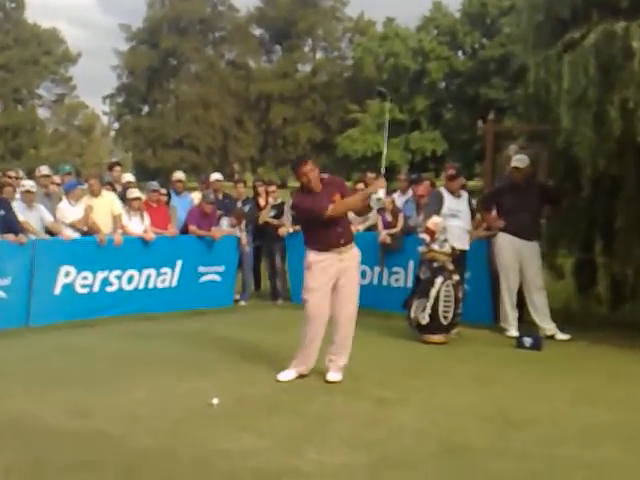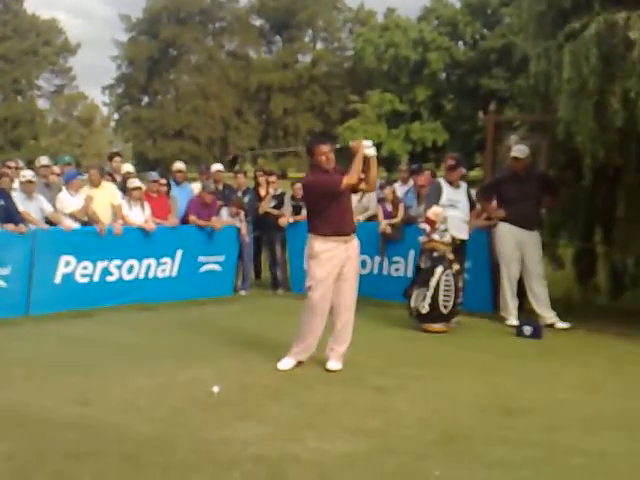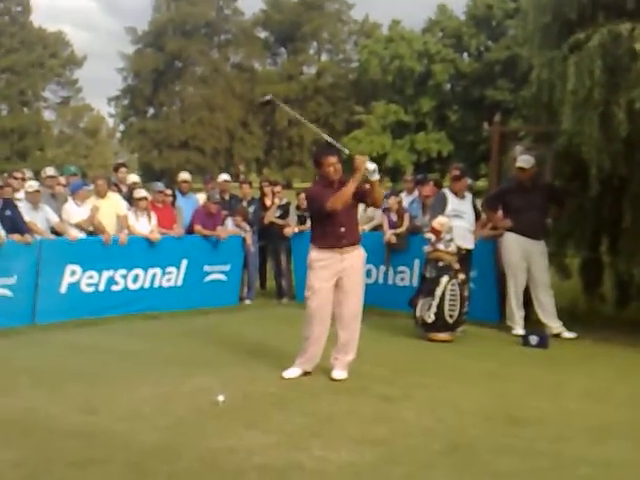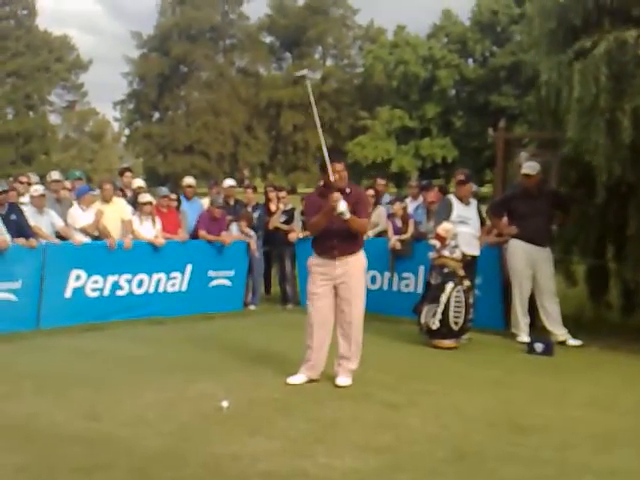
dt=0.3s
person 1, frame 1
left shoulder: (335, 183)
right shoulder: (301, 201)
left elbow: (359, 209)
right elbow: (335, 211)
left wrist: (371, 197)
right wrist: (366, 193)
left hip: (349, 254)
right hip: (320, 259)
left knee: (346, 313)
right knee: (315, 312)
person 1, frame 2
left shoulder: (337, 173)
right shoulder: (312, 181)
left elbow: (369, 186)
right elbow: (350, 180)
left wrist: (370, 157)
right wrist: (359, 153)
left hip: (349, 244)
right hip: (324, 247)
left knee: (345, 302)
right knee: (317, 301)
person 1, frame 3
left shoulder: (351, 184)
right shoulder: (314, 191)
left elbow: (378, 202)
right elbow: (336, 205)
left wrist: (372, 177)
right wrist: (357, 175)
left hip: (352, 256)
right hip: (323, 258)
left knee: (349, 312)
right knee: (317, 311)
left ankle: (342, 363)
person 1, frame 4
left shoulder: (357, 194)
right shoulder: (314, 198)
left elbow: (364, 228)
right elbow: (312, 228)
left wrist: (347, 214)
right wrist: (329, 210)
left hip: (351, 262)
right hip: (321, 264)
left knee: (351, 318)
right knee: (317, 318)
left ankle: (345, 369)
right ankle: (310, 369)
person 2, frame 1
left shoulder: (539, 189)
right shoulder: (502, 189)
left elbow: (555, 201)
right elbow: (482, 204)
left wrist: (540, 217)
right wrist: (492, 221)
left hip: (531, 242)
right hip: (507, 240)
left knee: (536, 285)
right knee: (509, 284)
left ankle: (548, 328)
right ankle: (510, 325)
person 2, frame 2
left shoulder: (539, 178)
right shoulder: (502, 179)
left elbow: (553, 192)
right elbow: (481, 194)
left wrist: (541, 207)
right wrist: (492, 211)
left hip: (531, 231)
right hip: (508, 229)
left knee: (536, 274)
right knee: (509, 273)
left ankle: (548, 316)
right ankle: (510, 314)
person 2, frame 3
left shoulder: (545, 188)
right shoulder: (508, 189)
left elbow: (559, 202)
right elbow: (487, 204)
left wrist: (547, 217)
right wrist: (498, 221)
left hip: (538, 241)
right hip: (514, 239)
left knee: (543, 284)
right knee: (515, 283)
left ankle: (555, 326)
right ankle: (517, 324)
person 2, frame 4
left shoulder: (550, 195)
right shoulder: (513, 196)
left elbow: (564, 209)
right elbow: (492, 210)
left wrist: (552, 224)
right wrist: (503, 228)
left hip: (543, 248)
right hip: (520, 246)
left knee: (548, 291)
right knee: (521, 290)
left ankle: (560, 333)
right ankle: (521, 331)
